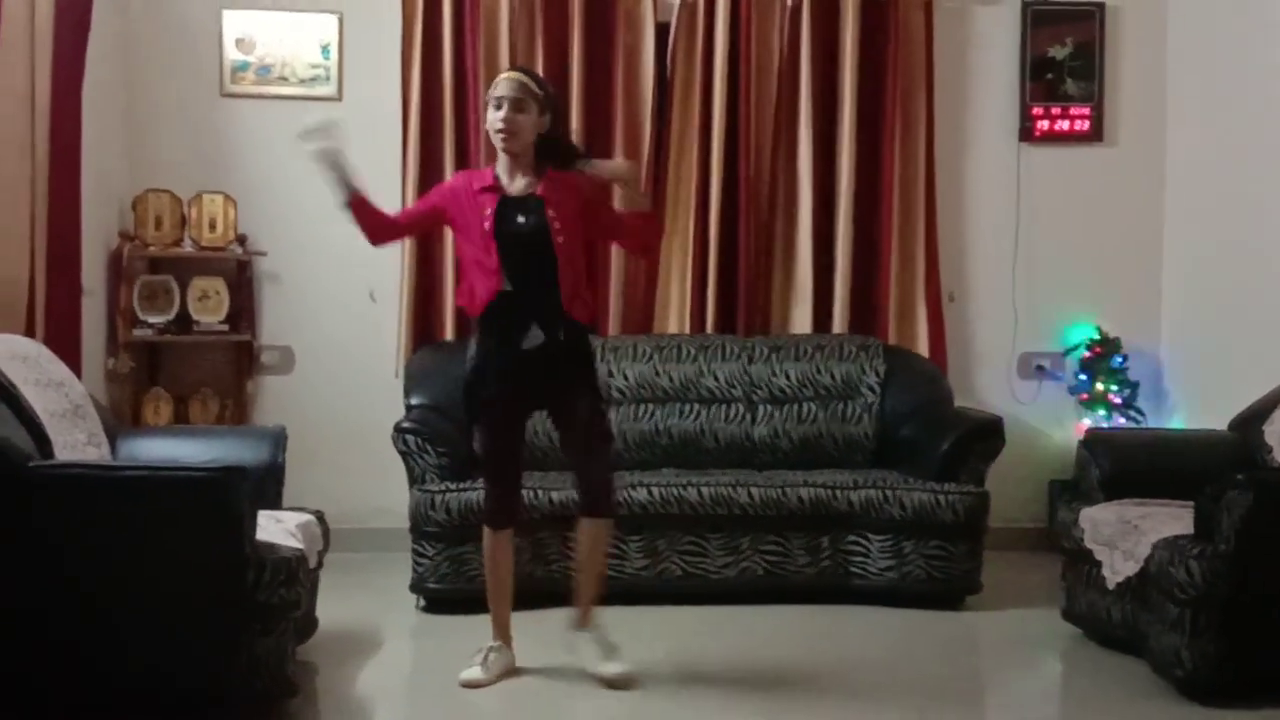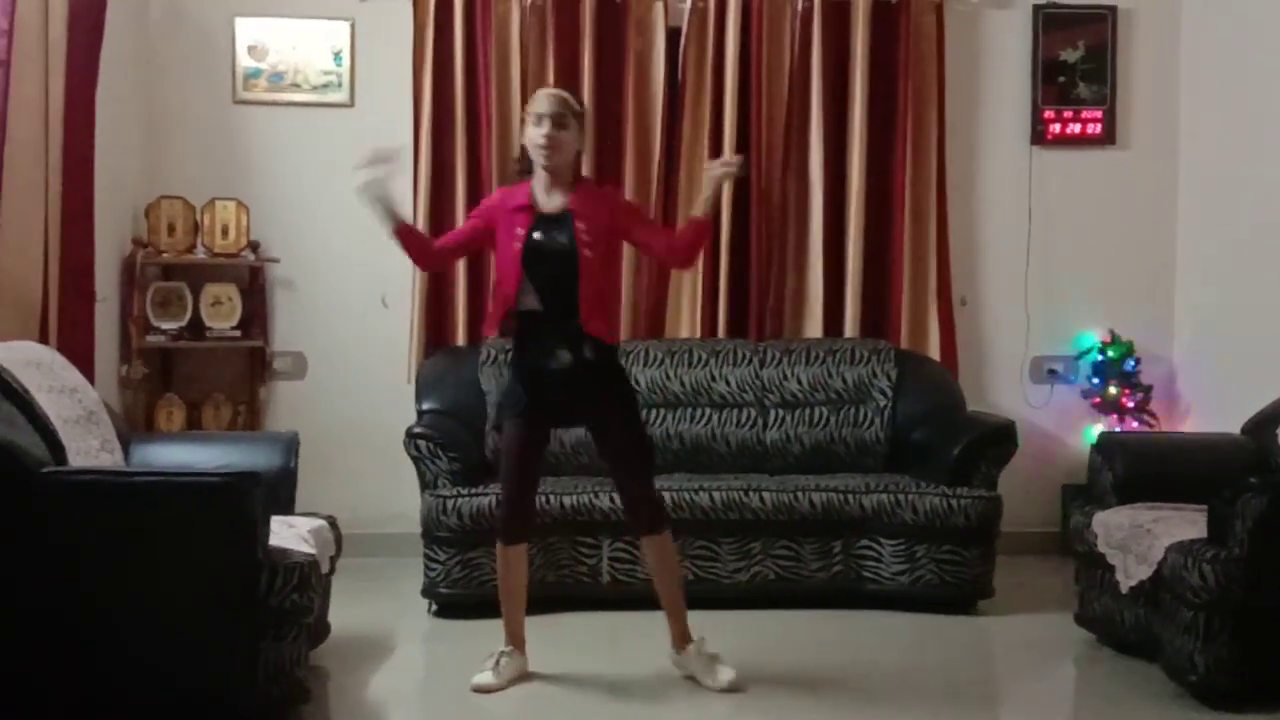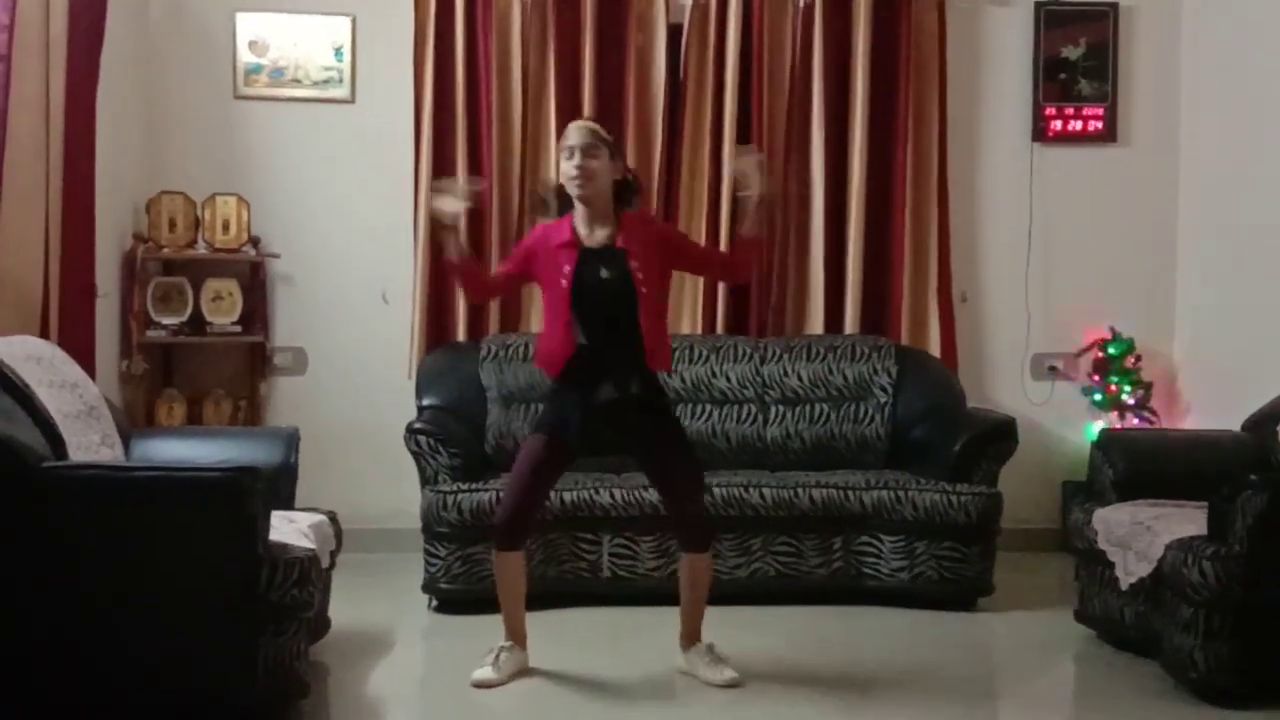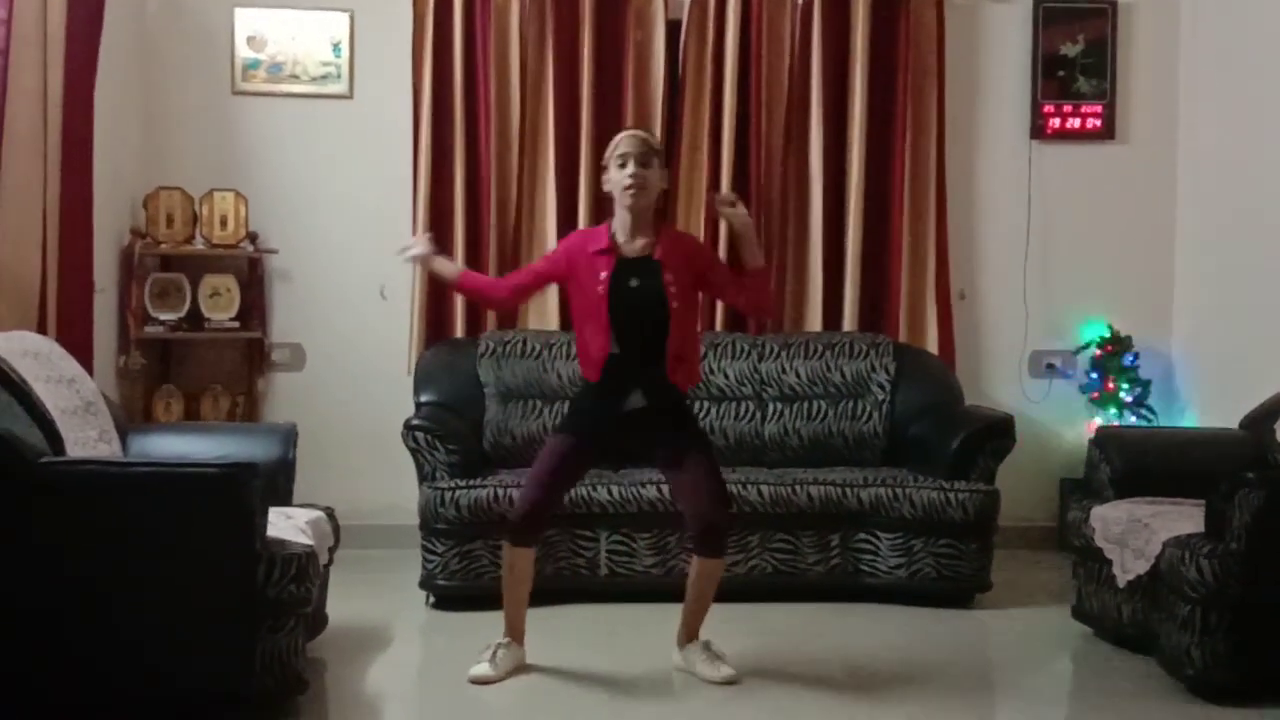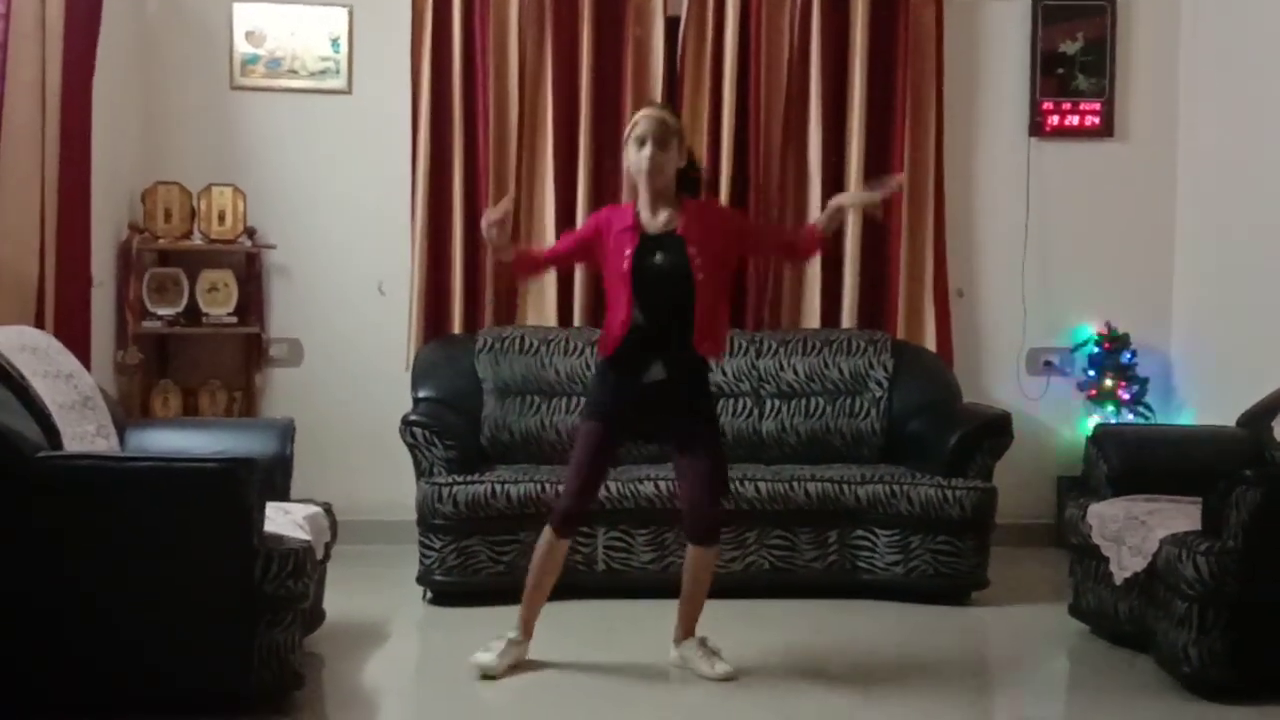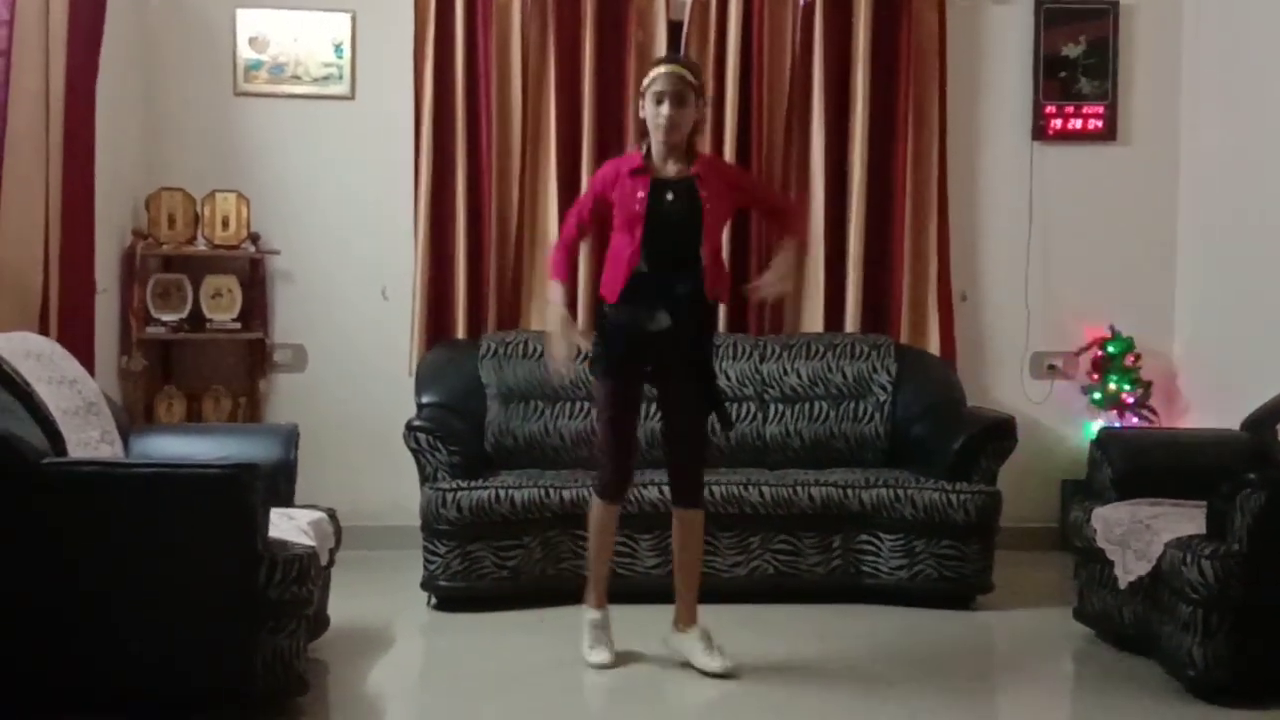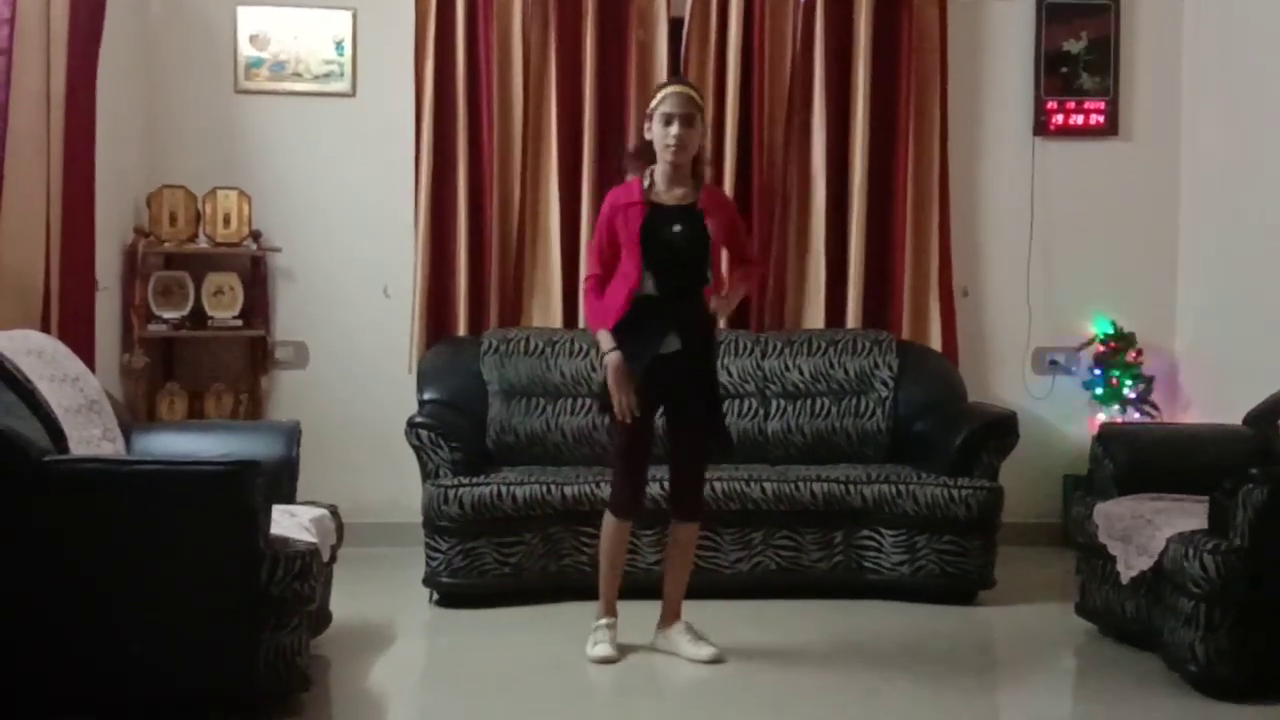
dt=0.2s
person 1, frame 1
left shoulder: (573, 187)
right shoulder: (464, 189)
left elbow: (643, 245)
right elbow: (387, 228)
left wrist: (627, 184)
right wrist: (342, 175)
left hip: (564, 352)
right hip: (498, 351)
left knee: (596, 484)
right knee: (499, 497)
left ankle: (586, 625)
right ankle: (500, 643)
person 1, frame 2
left shoulder: (604, 205)
right shoulder: (501, 207)
left elbow: (677, 254)
right elbow: (431, 257)
left wrist: (709, 192)
right wrist: (386, 206)
left hip: (595, 369)
right hip: (531, 370)
left knee: (644, 503)
right knee: (514, 511)
left ankle: (685, 644)
right ankle: (513, 650)
person 1, frame 3
left shoulder: (652, 236)
right shoulder: (546, 240)
left elbow: (732, 271)
right elbow: (481, 288)
left wrist: (751, 209)
right wrist: (450, 234)
left hip: (640, 397)
right hip: (573, 396)
left knee: (694, 519)
right knee: (509, 516)
left ankle: (692, 645)
right ankle: (513, 647)
person 1, frame 4
left shoulder: (685, 252)
right shoulder: (577, 249)
left elbow: (756, 305)
right elbow: (502, 295)
left wrist: (747, 234)
right wrist: (434, 260)
left hip: (665, 407)
right hip: (597, 403)
left knee: (712, 519)
right knee: (526, 514)
left ankle: (689, 643)
right ankle: (512, 643)
person 1, frame 5
left shoulder: (713, 222)
right shoulder: (607, 225)
left elbow: (793, 246)
right elbow: (539, 262)
left wrist: (838, 211)
right wrist: (502, 243)
left hip: (685, 384)
right hip: (621, 380)
left knee: (703, 512)
right knee: (569, 506)
left ankle: (686, 638)
right ankle: (520, 635)
person 1, frame 6
left shoulder: (719, 176)
right shoulder: (617, 175)
left elbow: (785, 212)
right elbow: (568, 238)
left wrist: (783, 263)
right wrist: (559, 311)
left hip: (687, 335)
right hip: (623, 330)
left knee: (686, 476)
right knee: (614, 470)
left ankle: (686, 625)
right ankle: (596, 612)
person 1, frame 7
left shoulder: (716, 205)
right shoulder: (621, 201)
left elbow: (747, 262)
right elbow: (596, 284)
left wrist: (730, 295)
right wrist: (610, 355)
left hip: (694, 355)
right hip: (635, 353)
left knee: (689, 492)
right knee: (627, 489)
left ankle: (670, 622)
right ankle: (605, 620)
